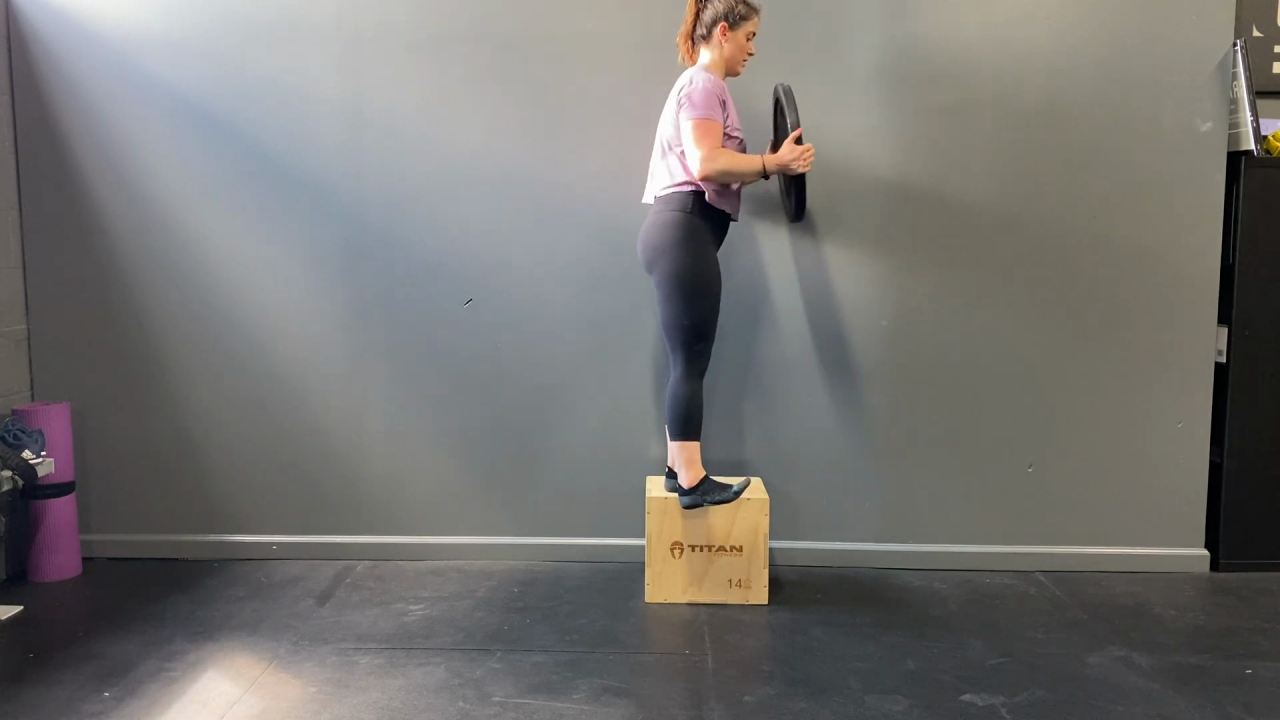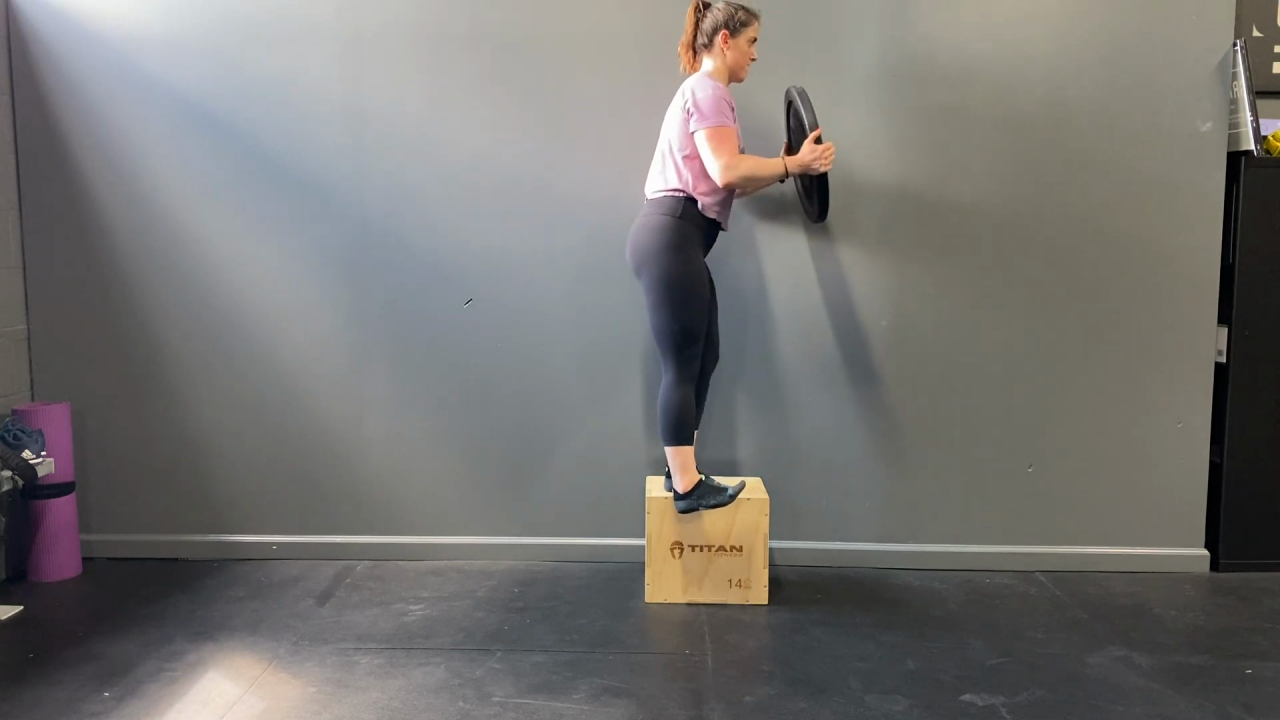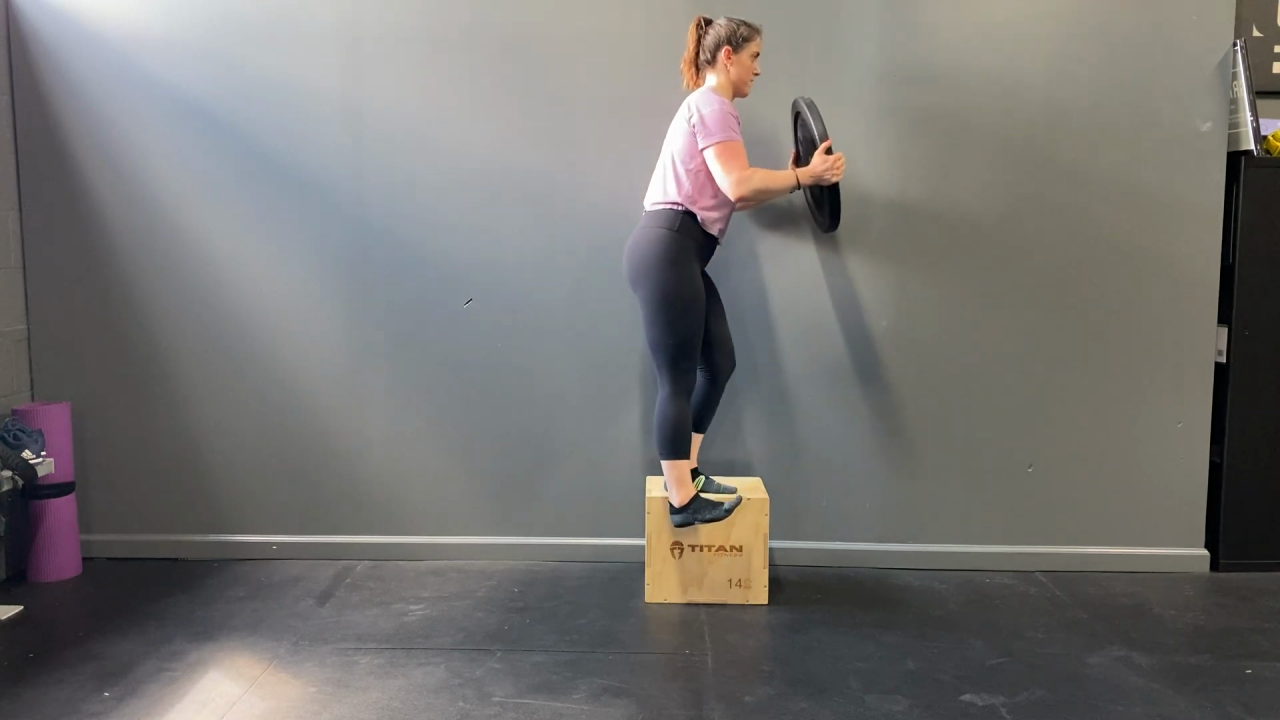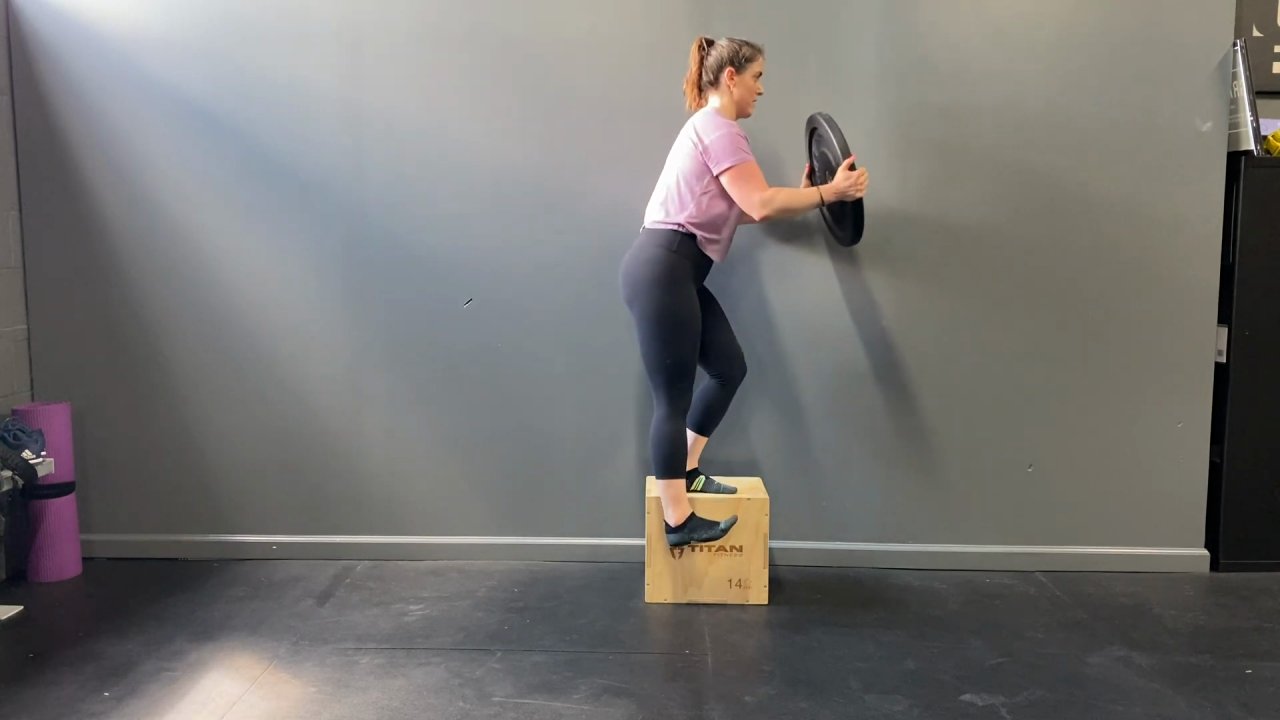
dt=0.3s
person 1, frame 1
left shoulder: (702, 86)
right shoulder: (703, 84)
left elbow: (715, 173)
right elbow: (705, 164)
left wrist: (768, 165)
right wrist: (773, 162)
left hip: (681, 233)
right hip: (682, 233)
left knee: (690, 360)
right knee: (690, 362)
left ankle: (679, 468)
right ankle: (692, 481)
person 1, frame 2
left shoulder: (703, 93)
right shoulder: (708, 92)
left elbow: (725, 182)
right elbow: (726, 171)
left wrist: (782, 169)
right wrist: (794, 165)
left hip: (676, 241)
right hip: (670, 239)
left knee: (701, 361)
right knee: (683, 368)
left ankle: (682, 472)
right ankle: (687, 486)
person 1, frame 3
left shoulder: (706, 107)
right shoulder: (712, 107)
left elbow: (733, 193)
right elbow: (739, 185)
left wrist: (790, 179)
right wrist: (807, 175)
left hip: (676, 254)
right hip: (666, 253)
left knee: (718, 362)
right knee: (678, 381)
left ankle: (688, 472)
right ankle: (683, 501)
person 1, frame 4
left shoulder: (709, 128)
right shoulder: (718, 129)
left elbow: (745, 208)
right elbow: (760, 205)
left wrist: (805, 194)
right wrist: (830, 192)
left hip: (674, 272)
right hip: (662, 272)
left knee: (729, 367)
right knee: (673, 400)
left ankle: (686, 471)
right ankle: (679, 520)
